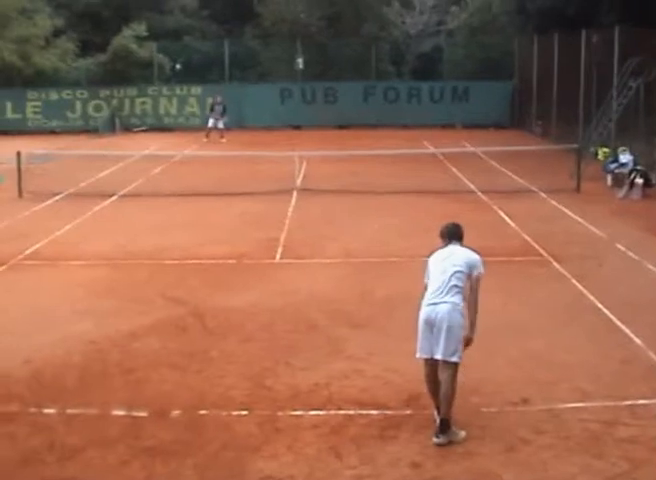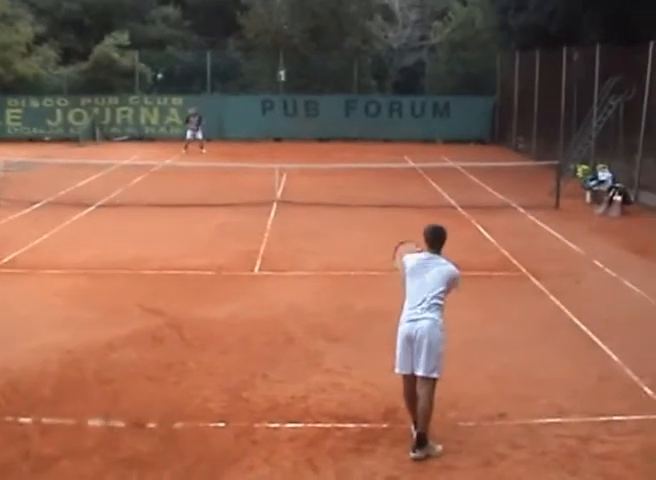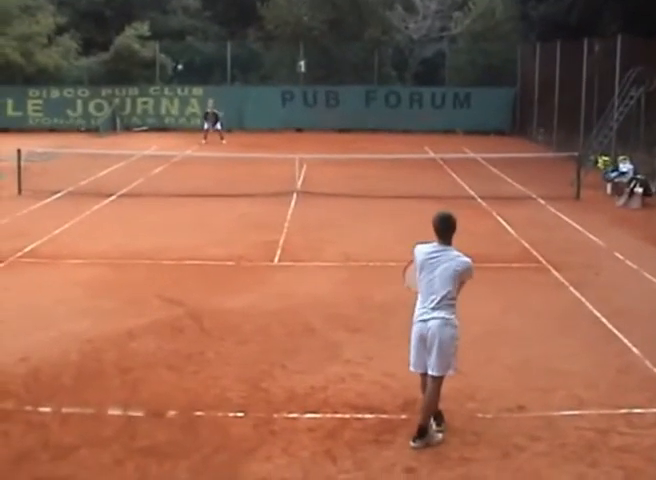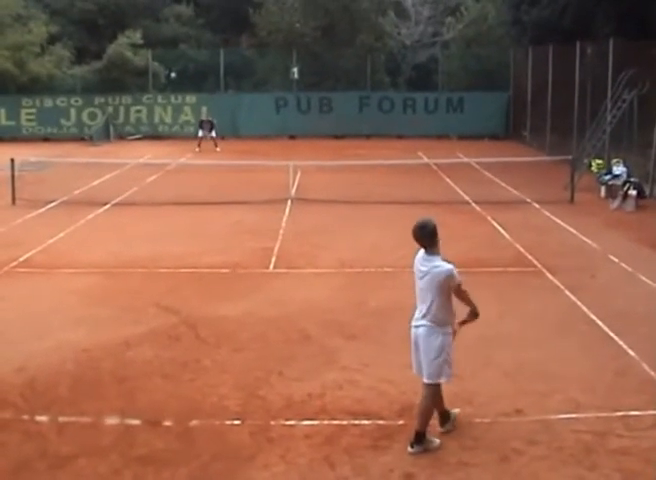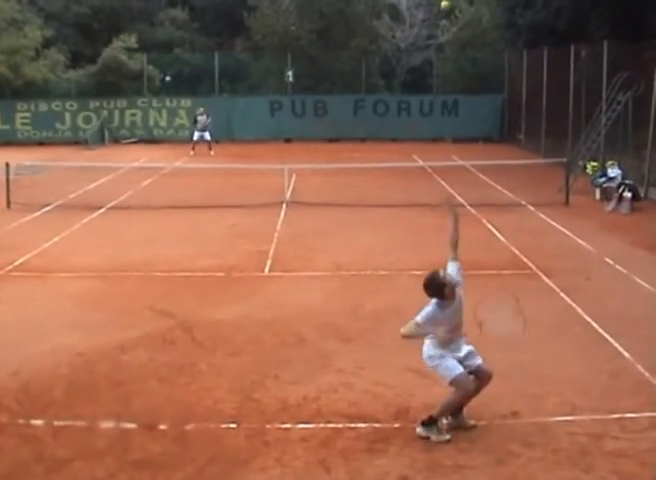
dt=1s
person 1, frame 1
left shoulder: (434, 257)
right shoulder: (472, 258)
right elbow: (472, 297)
right wrist: (471, 329)
left hip: (427, 309)
right hip: (450, 311)
left knee: (430, 365)
right knee: (448, 369)
left ankle: (439, 412)
right ankle: (443, 430)
person 1, frame 2
left shoulder: (408, 259)
right shoulder: (451, 271)
left hip: (407, 323)
right hip: (430, 326)
left knee: (409, 380)
right knee: (426, 385)
left ankle: (416, 426)
right ankle: (421, 443)
person 1, frame 3
left shoulder: (419, 251)
right shoulder: (464, 263)
left hip: (421, 320)
right hip: (443, 324)
left knee: (426, 376)
right knee: (434, 380)
left ankle: (435, 415)
right ankle: (421, 434)
person 1, frame 4
left shoulder: (420, 258)
right shoulder: (445, 270)
right elbow: (460, 293)
right wrist: (473, 309)
left hip: (420, 326)
right hip: (436, 332)
left knee: (433, 379)
right knee: (431, 386)
left ankle: (444, 417)
right ankle: (418, 440)
person 1, frame 5
left shoulder: (452, 279)
right shoulder: (432, 310)
left elbow: (454, 250)
right elbow: (405, 331)
left wrist: (455, 219)
right wrist: (430, 333)
left hip: (456, 348)
right hip: (438, 354)
left knee: (484, 376)
right knee: (464, 386)
left ankle: (453, 414)
right ankle: (427, 424)
